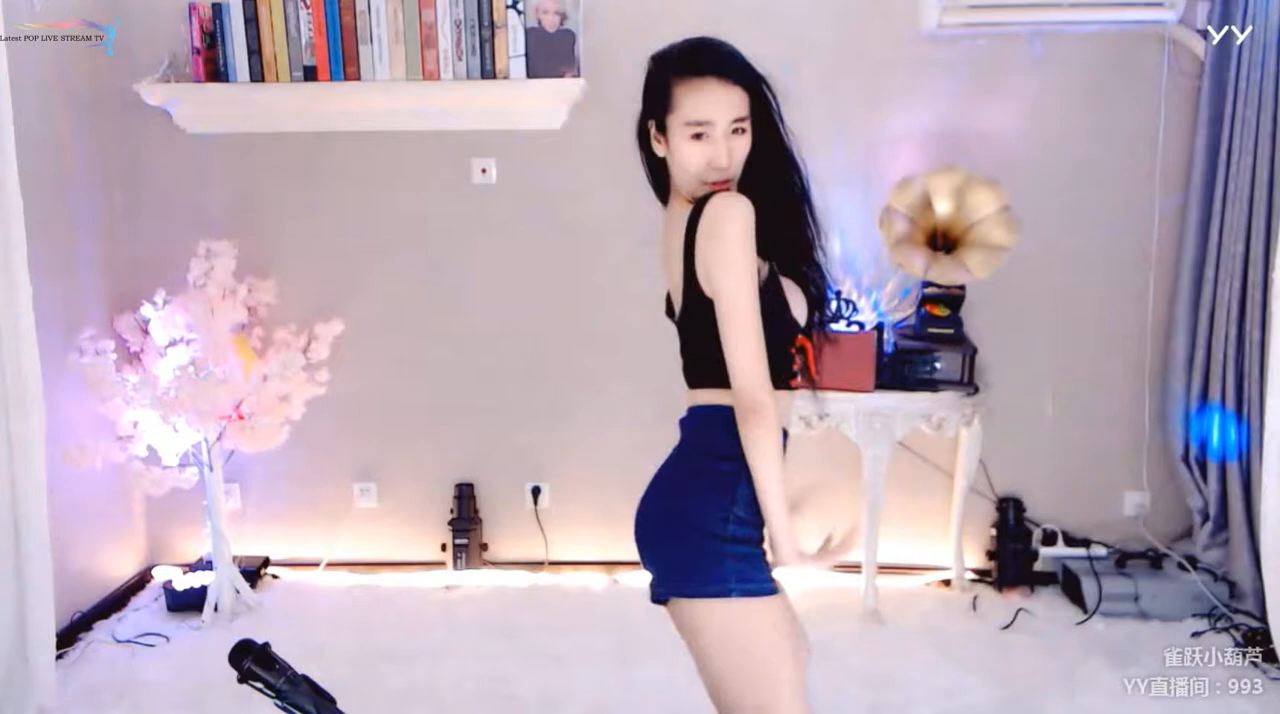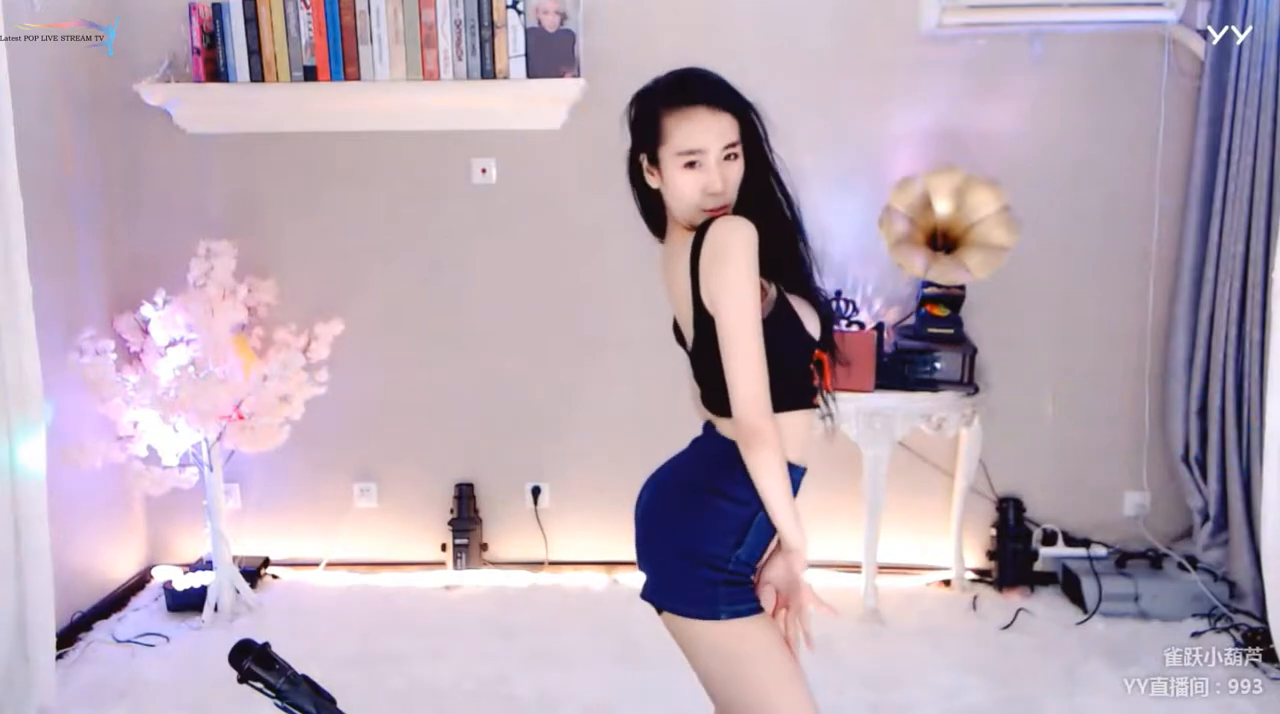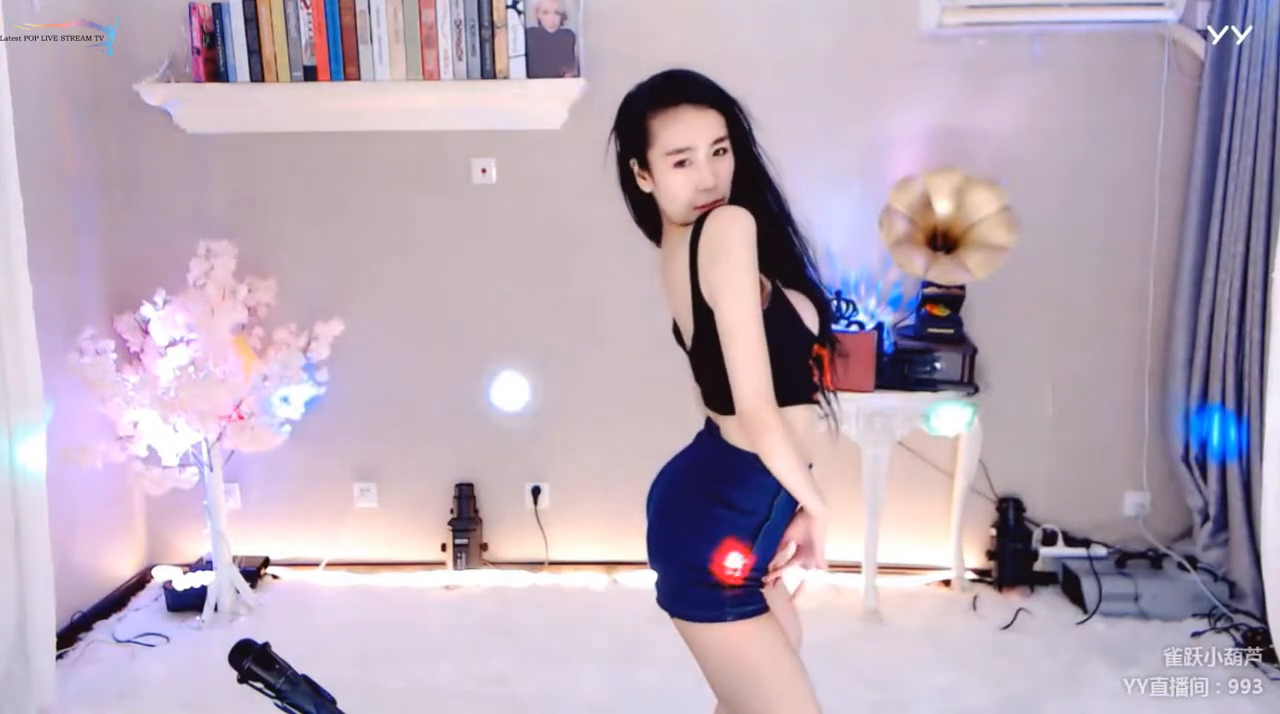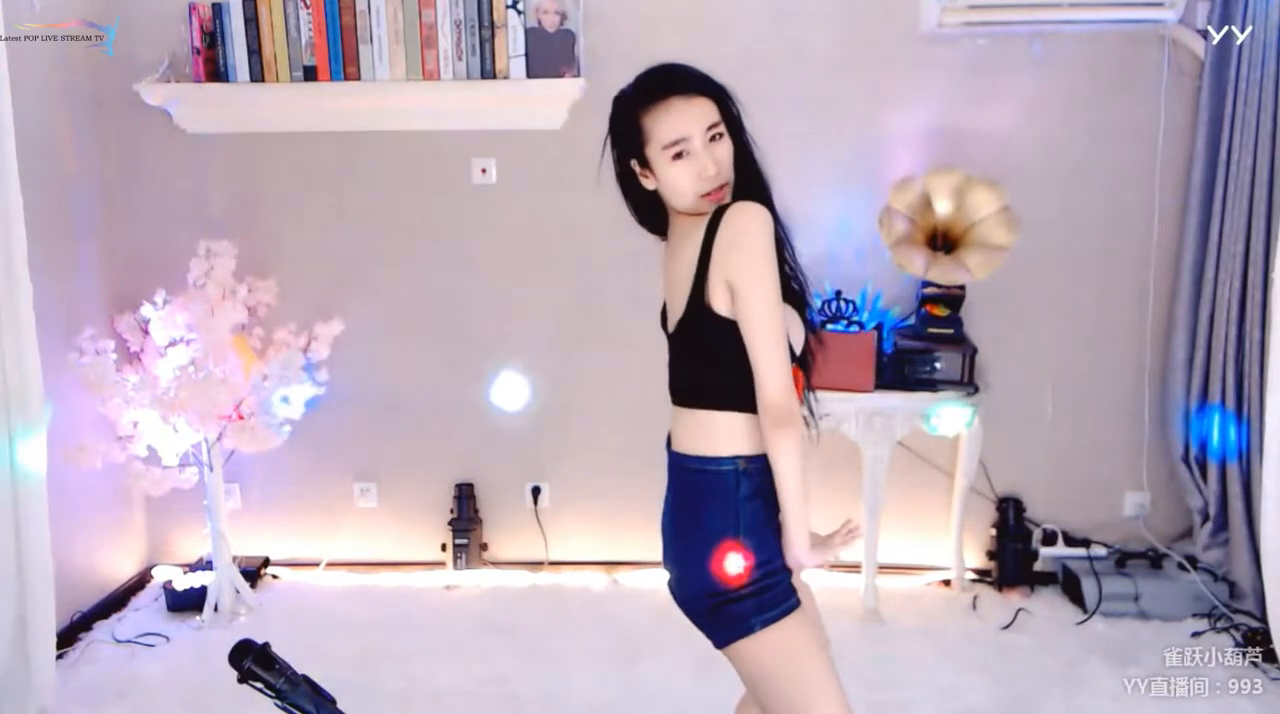
dt=0.5s
person 1, frame 1
left shoulder: (685, 215)
right shoulder: (729, 211)
right elbow: (752, 394)
right wrist: (781, 528)
left hip: (703, 491)
right hip: (717, 503)
person 1, frame 2
left shoulder: (682, 245)
right shoulder: (733, 235)
right elbow: (754, 422)
right wrist: (793, 543)
left hip: (698, 507)
right hip: (708, 532)
person 1, frame 3
left shoulder: (682, 245)
right shoulder: (729, 227)
right elbow: (757, 410)
right wrist: (812, 507)
left hip: (707, 494)
right hip: (720, 518)
left knee: (773, 657)
person 1, frame 4
left shoulder: (685, 238)
right shoulder: (744, 222)
right elbow: (777, 405)
right wrist: (798, 536)
left hip: (714, 498)
right hip: (730, 511)
